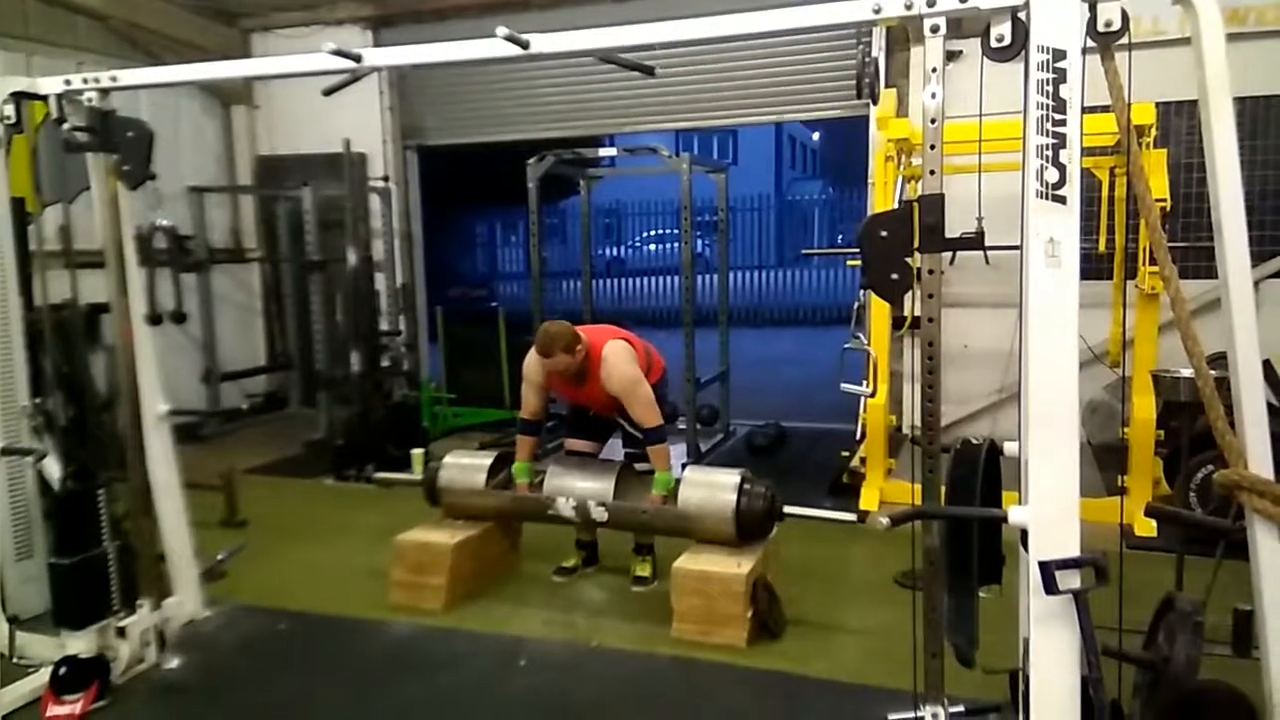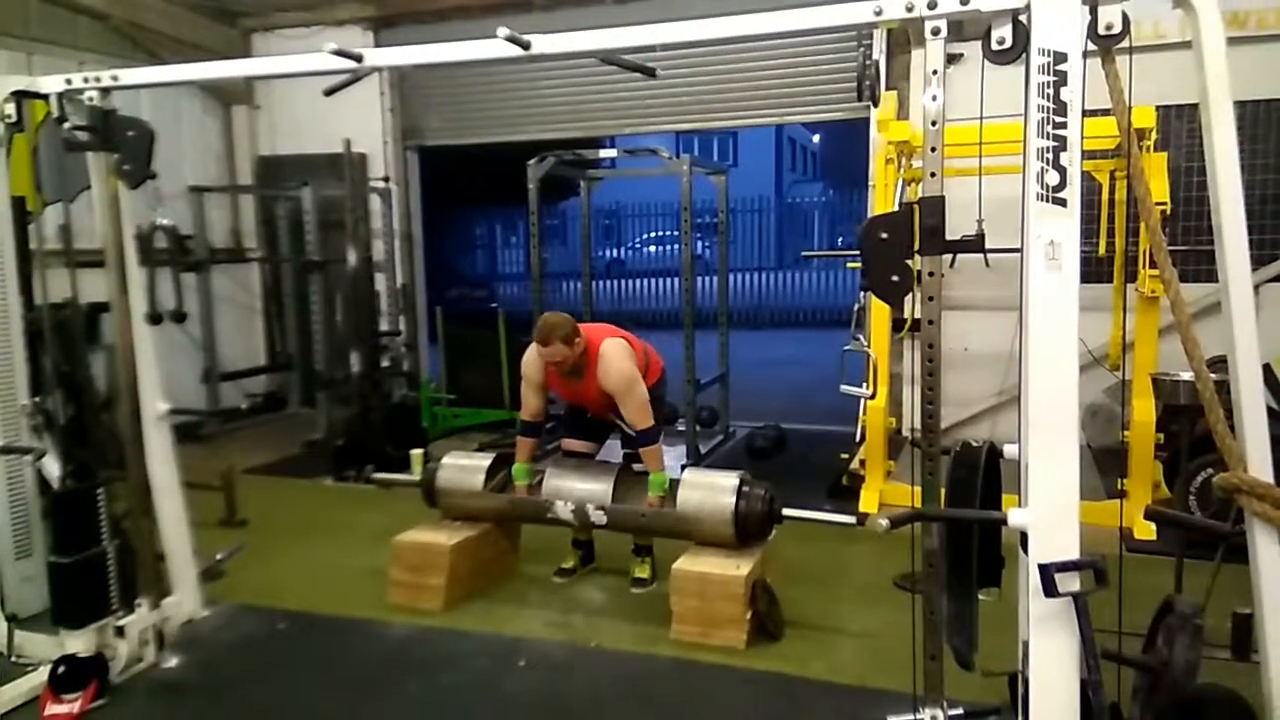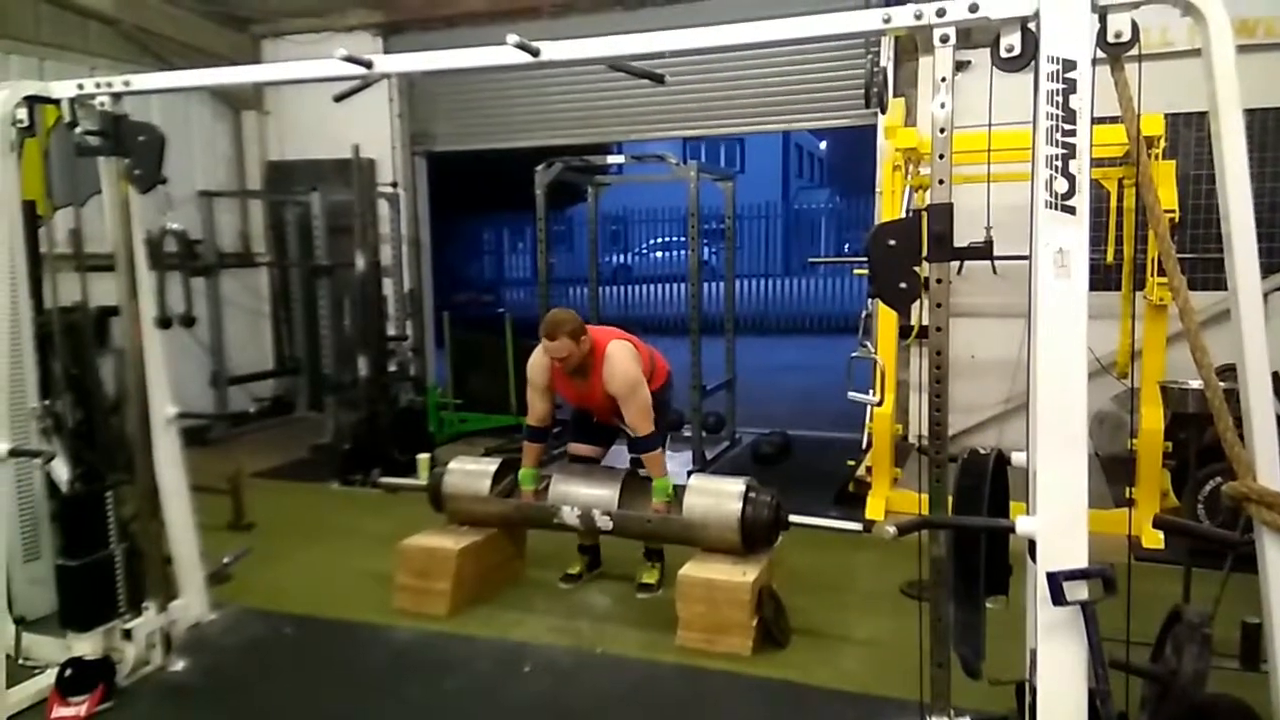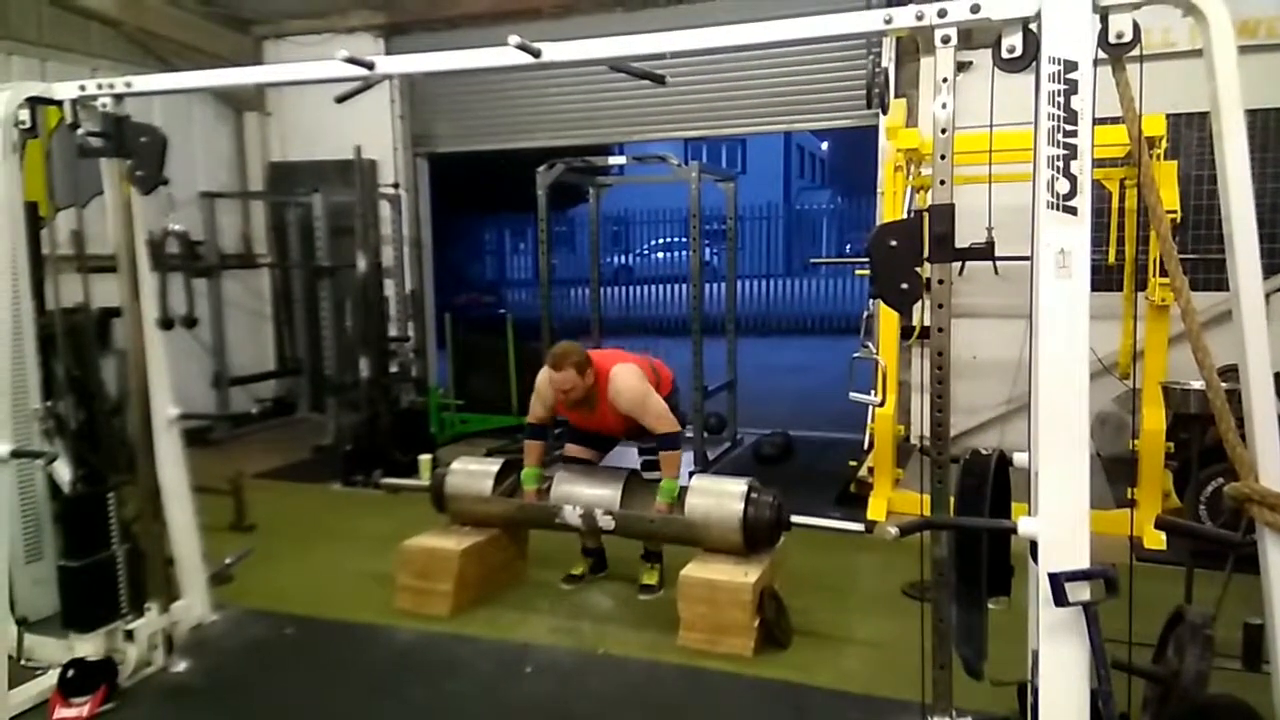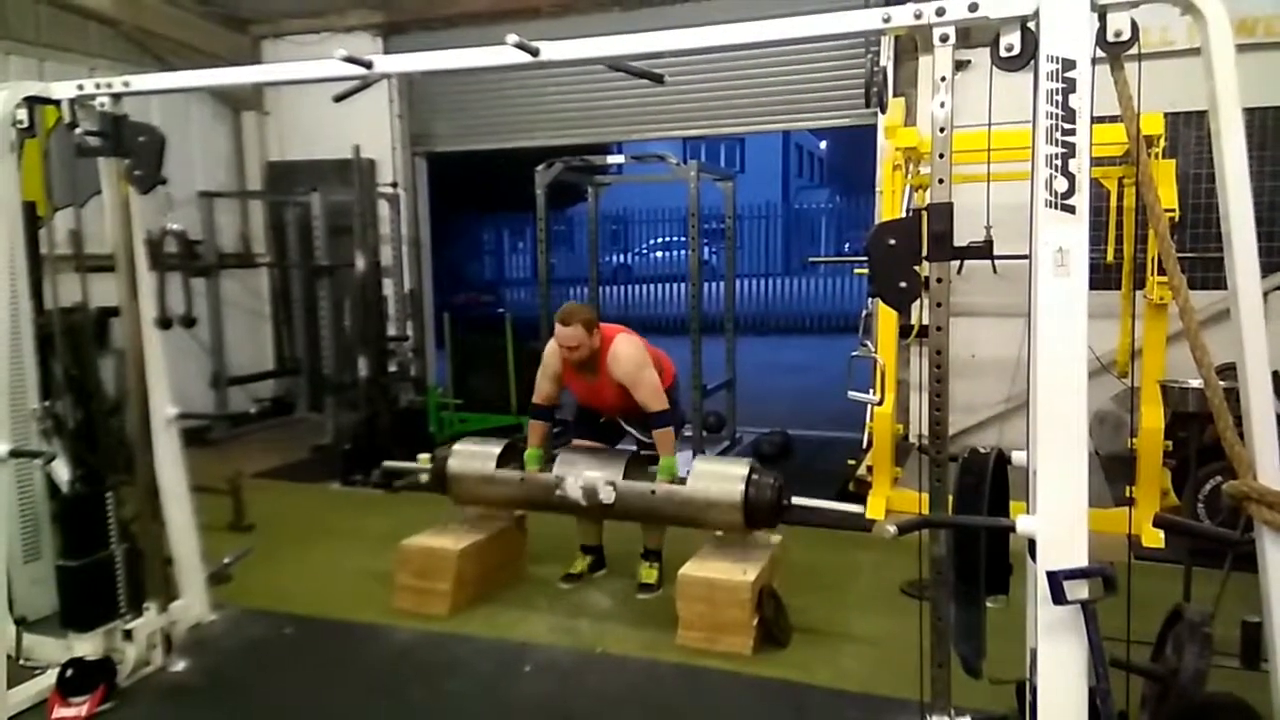
dt=0.4s
person 1, frame 1
left shoulder: (615, 363)
right shoulder: (536, 362)
left elbow: (652, 425)
right elbow: (530, 416)
left wrist: (661, 483)
right wrist: (522, 473)
left hip: (644, 386)
right hip: (588, 398)
left knee: (639, 472)
left ankle: (644, 554)
right ankle: (586, 550)
person 1, frame 2
left shoulder: (613, 360)
right shoulder: (534, 359)
left elbow: (643, 427)
right elbow: (531, 418)
left wrist: (657, 486)
right wrist: (521, 476)
left hip: (643, 386)
right hip: (586, 398)
left ankle: (643, 555)
right ankle: (582, 549)
person 1, frame 3
left shoulder: (618, 362)
right shoulder: (540, 362)
left elbow: (644, 431)
right elbow: (537, 422)
left wrist: (661, 491)
right wrist: (528, 481)
left hip: (649, 390)
right hip: (592, 403)
left knee: (643, 477)
left ankle: (653, 558)
right ankle: (589, 554)
person 1, frame 4
left shoulder: (623, 384)
right shoulder: (548, 381)
left elbow: (671, 434)
right elbow: (536, 423)
left wrist: (668, 491)
right wrist: (531, 479)
left hip: (656, 400)
left knee: (654, 483)
left ankle: (653, 562)
right ankle: (592, 555)
person 1, frame 5
left shoulder: (624, 353)
right shoulder: (554, 353)
left elbow: (660, 412)
right elbow: (541, 405)
left wrist: (667, 471)
right wrist: (533, 460)
left hip: (650, 402)
right hip: (597, 405)
left knee: (651, 479)
left ankle: (651, 561)
right ankle: (591, 555)
